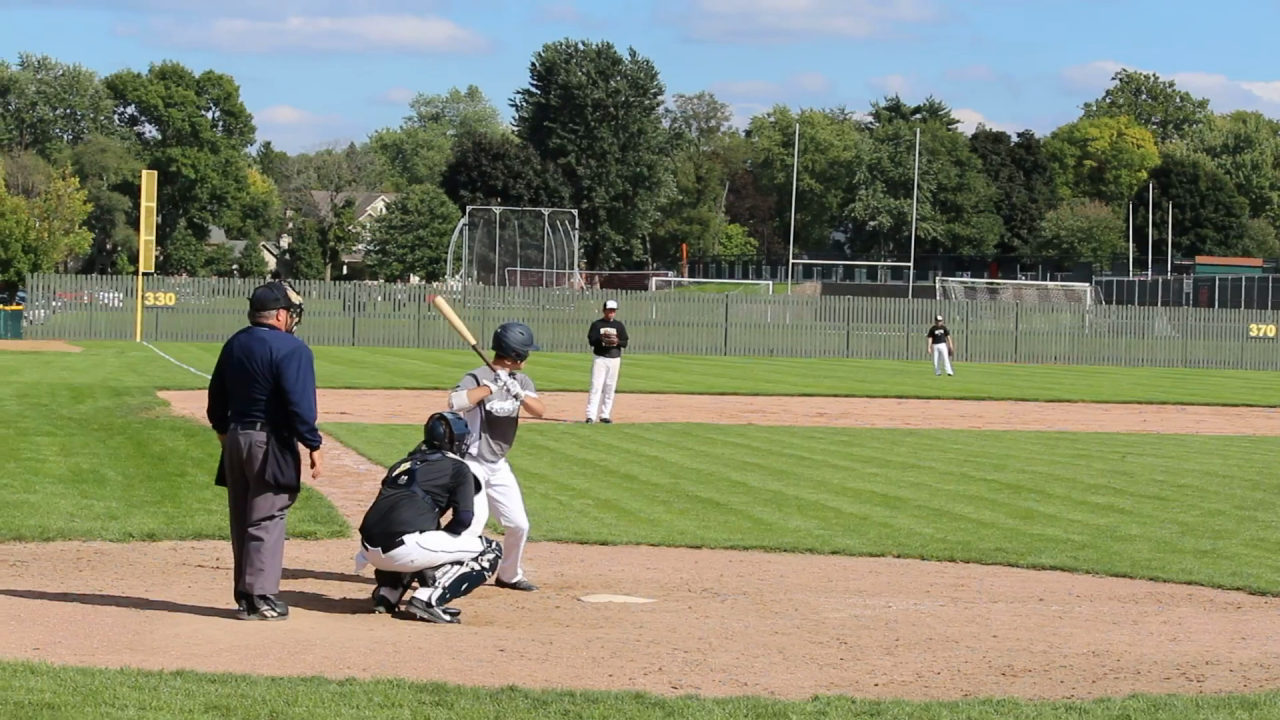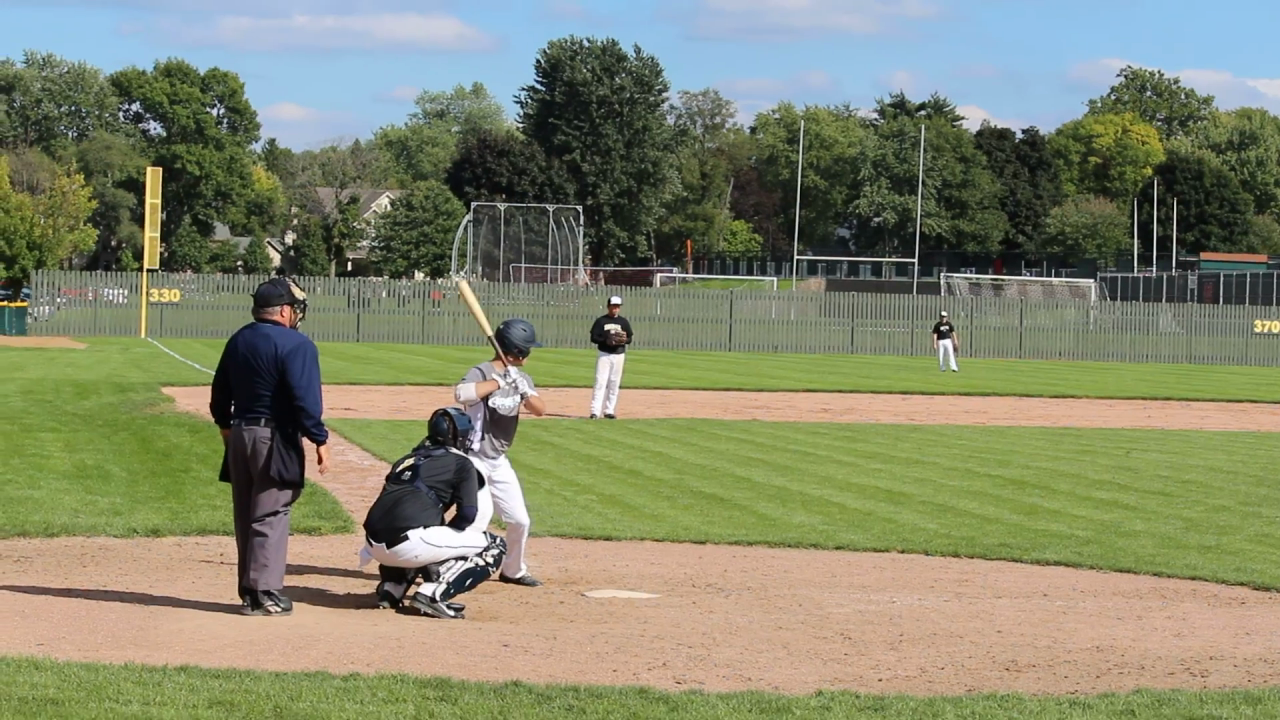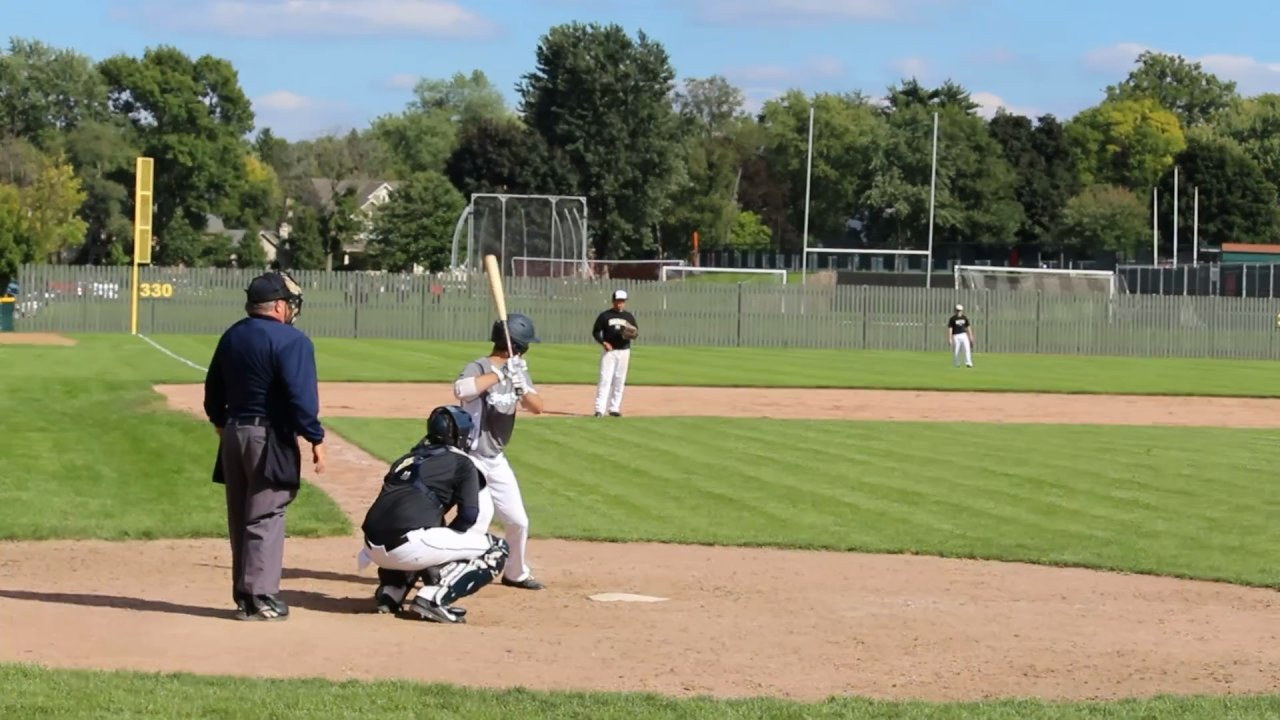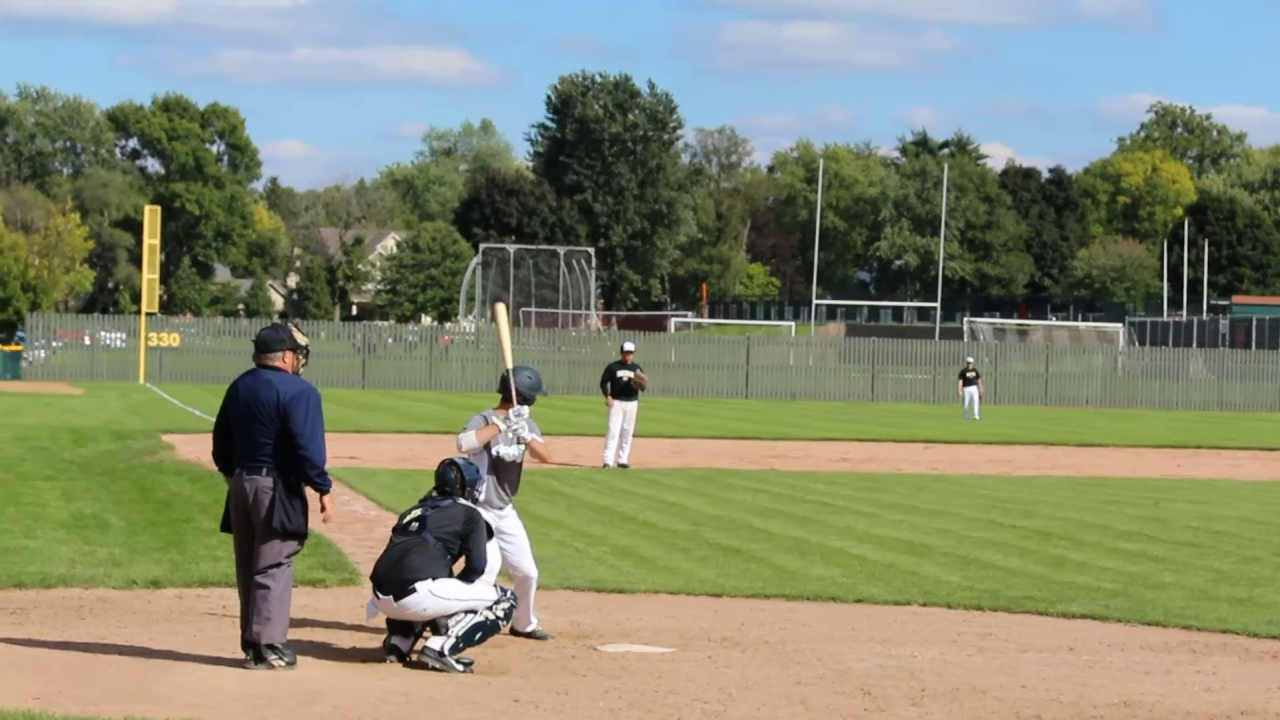
dt=0.2s
person 1, frame 1
left shoulder: (233, 344)
right shoulder: (291, 348)
left elbow: (217, 395)
right elbow: (300, 403)
left wrist: (224, 431)
right wrist: (313, 445)
left hip: (236, 440)
right hip: (271, 442)
left knee: (242, 520)
right knee: (267, 519)
left ankle: (245, 594)
right ankle: (259, 598)
person 1, frame 2
left shoulder: (237, 340)
right shoulder: (295, 344)
left elbow: (220, 391)
right elbow: (305, 398)
left wrist: (225, 425)
right wrist: (319, 440)
left hip: (240, 435)
right hip: (275, 439)
left knee: (246, 516)
right knee: (270, 516)
left ankle: (249, 589)
right ankle: (263, 593)
person 1, frame 3
left shoulder: (231, 337)
right shoulder: (291, 340)
left elbow: (213, 389)
right elbow: (301, 395)
left wrist: (221, 423)
right wrist: (315, 439)
left hip: (234, 435)
right hip: (270, 438)
left knee: (241, 517)
right knee: (266, 517)
left ankle: (244, 595)
right ankle: (259, 598)
person 1, frame 4
left shoulder: (238, 387)
right shoulder: (298, 390)
left elbow: (221, 438)
right elbow: (308, 446)
right wrist: (322, 489)
left hip: (241, 485)
right hip: (277, 488)
left knee: (248, 567)
right knee: (273, 567)
left ankle: (252, 644)
right ankle: (268, 647)
person 2, frame 1
left shoulder: (521, 380)
right shoulder: (477, 376)
left elbow: (539, 411)
right elbow: (455, 402)
left wrist: (519, 394)
right wrist: (492, 386)
left hip: (499, 465)
right hip: (471, 463)
left knee: (518, 524)
right knee: (472, 522)
left ankle: (509, 575)
person 2, frame 2
left shoulder: (521, 377)
right shoulder: (481, 372)
left elbow: (540, 410)
right elbow: (461, 394)
left wrist: (526, 393)
right wrist: (500, 380)
left hip: (499, 461)
right hip: (473, 459)
left knee: (520, 519)
right knee: (477, 518)
left ankle: (513, 571)
person 2, frame 3
left shoulder: (518, 372)
right shoulder: (479, 367)
left elbow: (537, 408)
right elbow: (461, 390)
left wrist: (524, 389)
right wrist: (500, 373)
left hip: (497, 460)
right hip: (470, 459)
left knee: (518, 521)
left ankle: (516, 573)
person 2, frame 4
left shoulder: (526, 423)
right shoulder: (484, 419)
left elbow: (545, 457)
right elbow: (463, 444)
left wrist: (526, 437)
right wrist: (503, 424)
left hip: (505, 511)
right hip: (478, 511)
left knee: (527, 572)
right knee: (486, 569)
left ankle: (523, 624)
person 3, frame 1
left shoulder: (405, 463)
right shoulder: (458, 468)
right elbow: (464, 518)
right wrist: (443, 537)
left hip: (372, 548)
right hip: (403, 547)
right knee: (490, 551)
left ankle: (387, 593)
right ankle: (428, 600)
person 3, frame 2
left shoulder: (408, 459)
right shoulder: (461, 463)
right elbow: (467, 513)
right wrist: (446, 536)
left hip: (375, 543)
right hip: (407, 542)
right knee: (494, 547)
left ankle: (391, 588)
right ankle: (432, 595)
person 3, frame 3
left shoulder: (407, 459)
right shoulder: (462, 463)
right elbow: (469, 515)
right wrist: (447, 536)
left hip: (375, 546)
right hip: (406, 543)
right knee: (496, 549)
left ankle: (390, 592)
right ankle: (433, 599)
person 3, frame 4
left shoulder: (415, 510)
right shoulder: (469, 514)
right elbow: (477, 566)
right wrist: (455, 587)
left hip: (383, 596)
right hip: (414, 595)
right knee: (504, 600)
left ankle: (398, 642)
right ankle: (441, 649)
